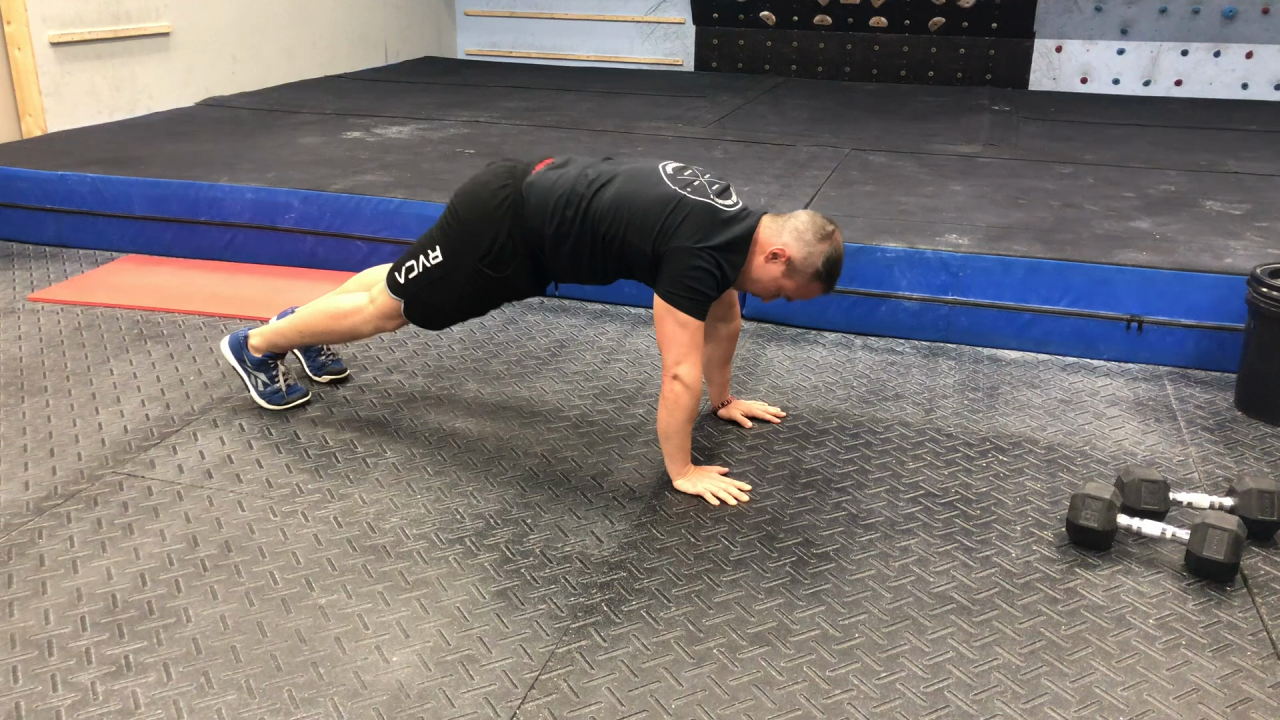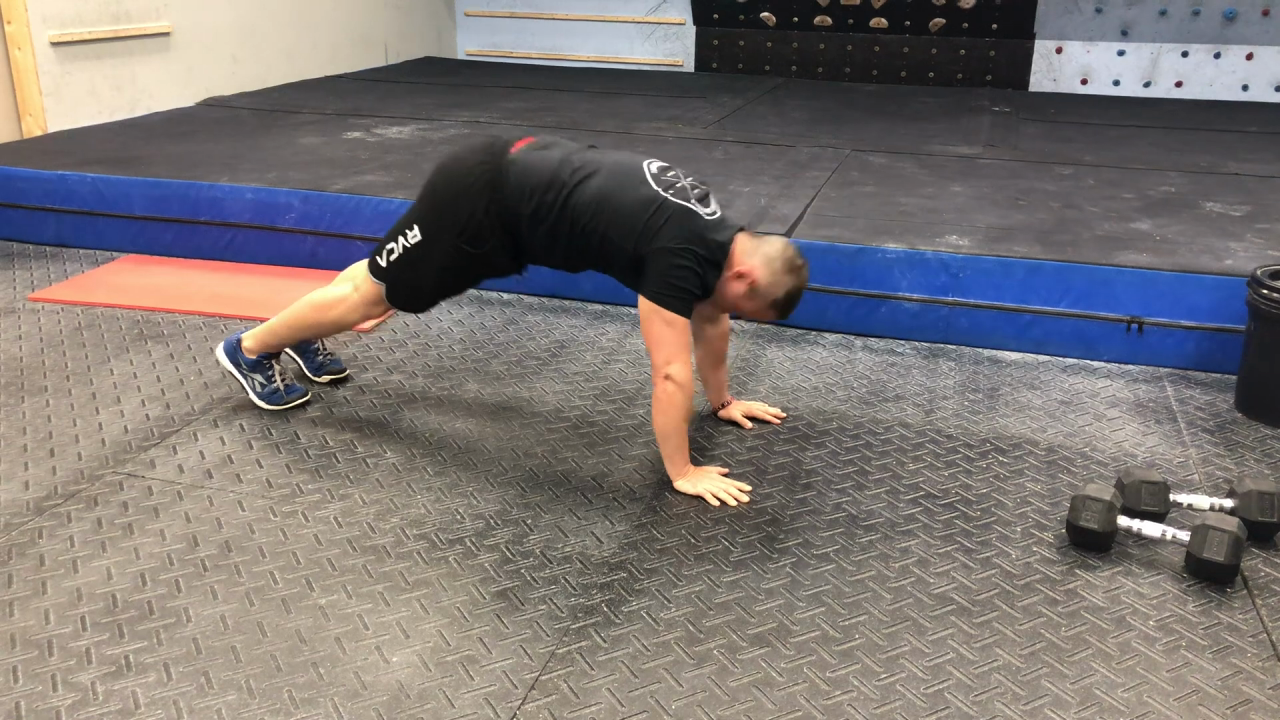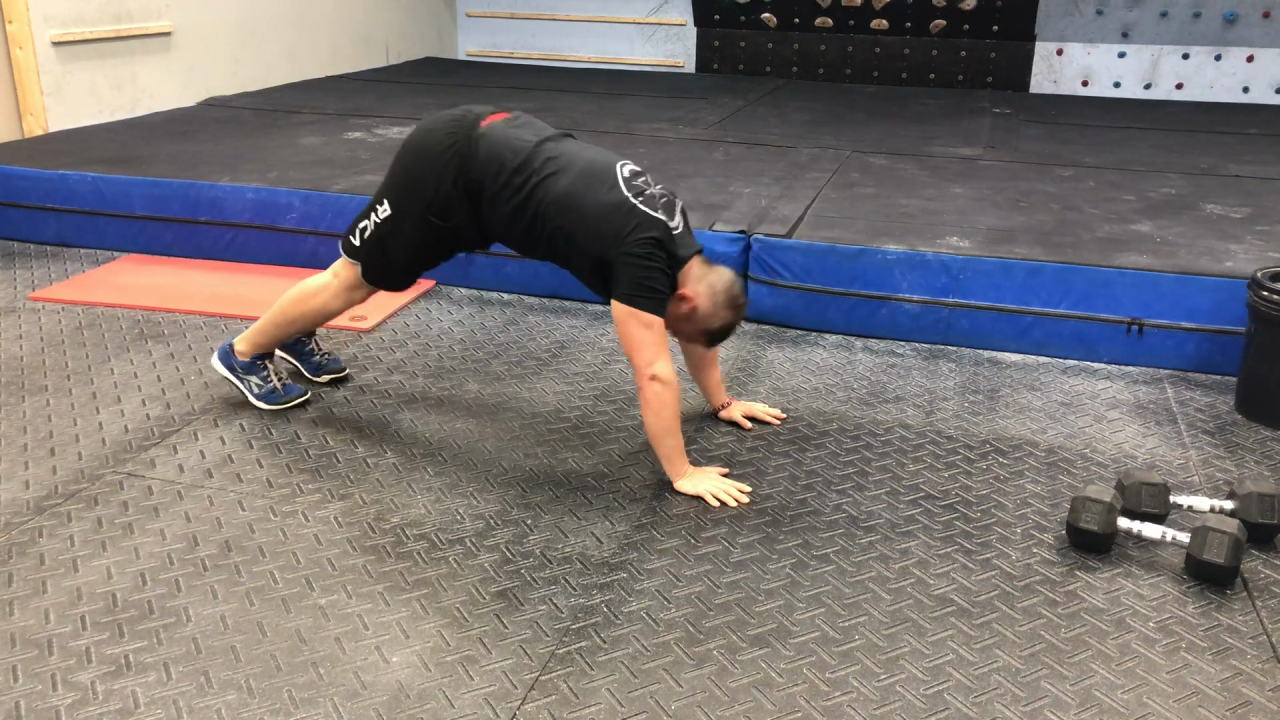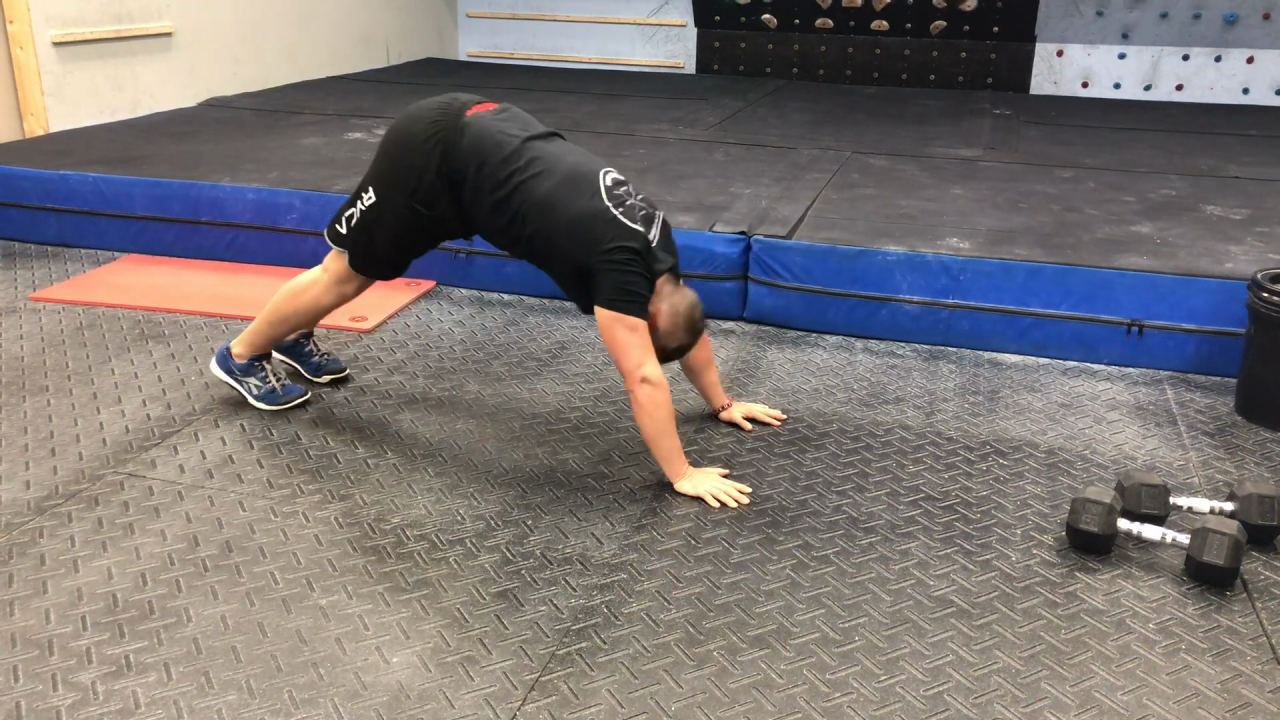
dt=0.2s
person 1, frame 1
left shoulder: (733, 221)
right shoulder: (703, 248)
left elbow: (724, 318)
right elbow: (680, 372)
left wrist: (723, 399)
right wrist: (683, 471)
left hip: (531, 198)
right hip: (507, 221)
left knee: (408, 278)
right knee: (395, 306)
left ankle: (303, 325)
right ankle: (256, 345)
person 1, frame 2
left shoulder: (711, 234)
right shoulder: (684, 251)
left elbow: (709, 321)
right elbow: (670, 372)
left wrist: (722, 399)
right wrist: (682, 472)
left hip: (512, 177)
right hip: (484, 195)
left knee: (390, 273)
right knee: (378, 291)
left ankle: (299, 332)
right ankle: (251, 347)
person 1, frame 3
left shoulder: (670, 239)
right shoulder: (645, 255)
left elbow: (691, 327)
right elbow: (654, 372)
left wrist: (720, 400)
right wrist: (681, 474)
left hip: (485, 146)
right hip: (452, 164)
left knee: (376, 264)
right knee: (359, 274)
left ankle: (295, 337)
right ankle: (244, 352)
person 1, frame 4
left shoulder: (649, 241)
right shoulder: (622, 262)
left elbow: (685, 329)
right elbow: (643, 376)
left wrist: (721, 402)
right wrist: (681, 475)
left hip: (474, 134)
right hip: (436, 150)
left knee: (370, 258)
right knee: (350, 268)
left ankle: (294, 338)
right ankle: (242, 355)
